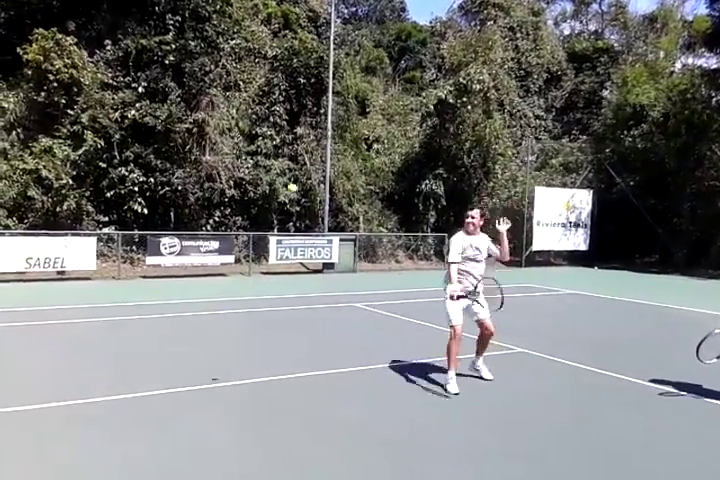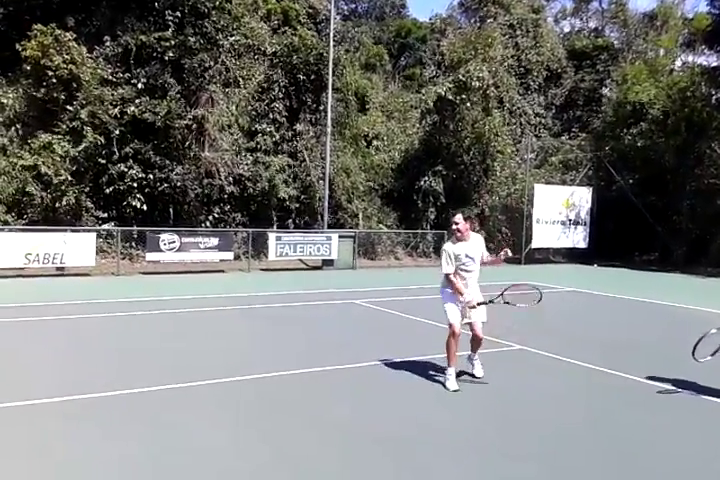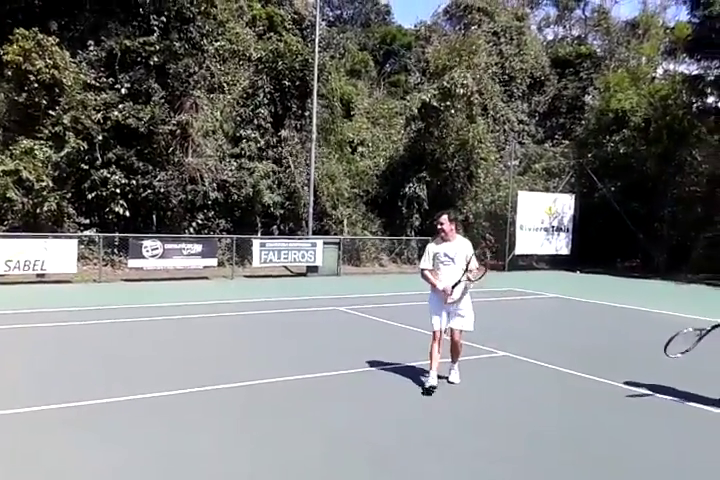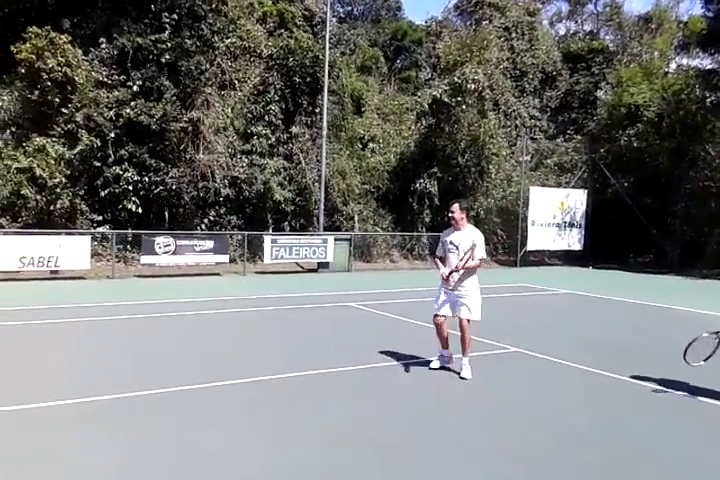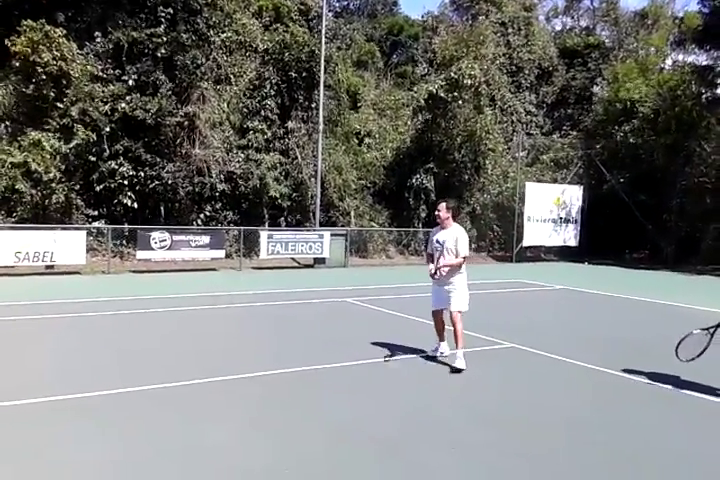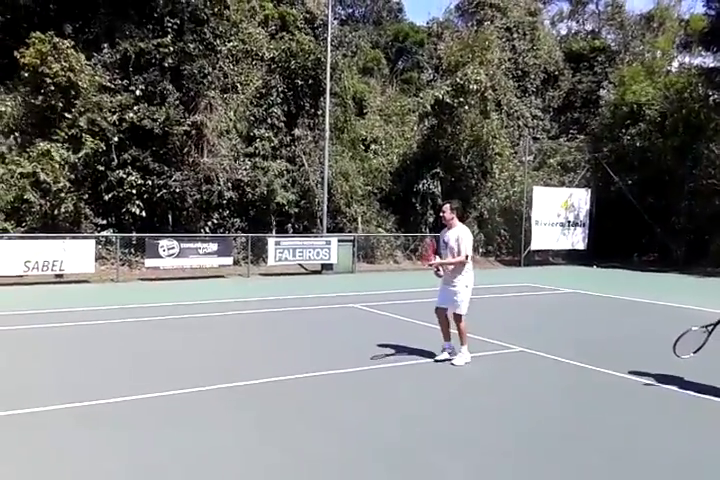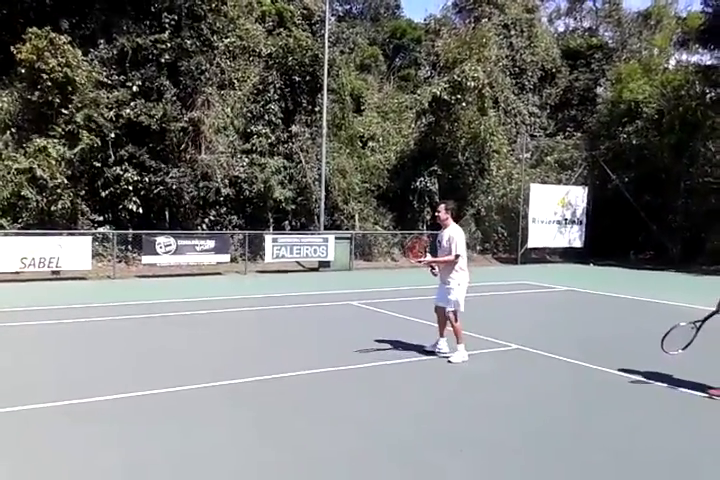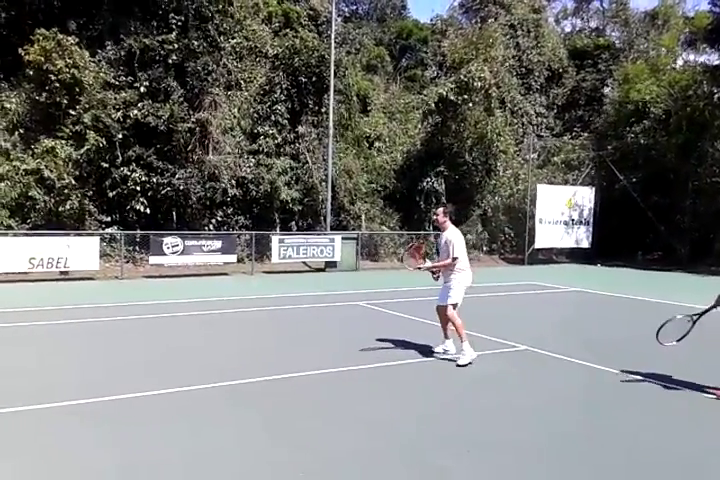
dt=0.3s
person 1, frame 1
left shoulder: (485, 240)
right shoulder: (457, 239)
left elbow: (504, 257)
right elbow: (453, 265)
left wrist: (502, 233)
right wrist: (454, 286)
right hip: (456, 292)
left knee: (489, 330)
right knee: (456, 332)
left ankle: (478, 363)
right ankle: (451, 376)
person 1, frame 2
left shoulder: (478, 239)
right shoulder: (449, 247)
left elbow: (483, 259)
right elbow: (450, 276)
left wrist: (499, 258)
right wrist: (465, 296)
left hip: (473, 294)
right hip: (452, 293)
left knee: (477, 333)
right knee: (455, 330)
left ankle: (473, 357)
right ankle: (450, 373)
person 1, frame 3
left shoulder: (465, 244)
right shoulder: (432, 246)
left elbow: (472, 268)
right elbow: (424, 271)
right wrist: (439, 285)
left hip: (459, 298)
right hip: (438, 297)
left knee: (456, 338)
right knee: (437, 336)
left ankle: (454, 367)
right ankle: (432, 376)
person 1, frame 4
left shoulder: (475, 235)
right shoulder: (446, 234)
left elbow: (478, 262)
right elbow: (438, 257)
left wrist: (463, 266)
right wrist: (441, 269)
left hip: (467, 287)
right hip: (446, 286)
left knee: (464, 324)
right knee: (438, 320)
left ankle: (465, 363)
right ankle: (445, 355)
person 1, frame 5
left shoulder: (459, 233)
right shoulder: (434, 232)
left elbow: (461, 259)
right elbow: (429, 253)
left wrist: (444, 264)
right wrist: (431, 266)
left hip: (455, 281)
right hip: (438, 281)
left knee: (455, 316)
right knee: (436, 314)
left ankle: (459, 355)
right ankle: (442, 346)
person 1, frame 6
left shoulder: (463, 233)
right shoulder: (444, 232)
left elbow: (463, 259)
left wrist: (441, 263)
right wrist: (439, 265)
left hip: (461, 281)
right hip: (447, 280)
left knee: (457, 315)
right knee: (440, 311)
left ankle: (464, 351)
right ankle: (449, 348)
person 1, frame 7
left shoulder: (456, 233)
right shoulder: (442, 232)
left elbow: (454, 258)
left wrist: (432, 260)
right wrist: (435, 264)
left hip: (456, 279)
right hip: (445, 278)
left knee: (451, 314)
right knee: (439, 310)
left ankle: (461, 350)
right ankle: (441, 343)
person 1, frame 8
left shoulder: (453, 235)
right shoulder: (444, 234)
left elbow: (453, 261)
left wrist: (431, 266)
right wrist: (435, 267)
left hip: (459, 277)
right hip: (449, 278)
left knee: (451, 312)
right knee: (441, 309)
left ankle: (467, 349)
right ankle: (448, 343)
